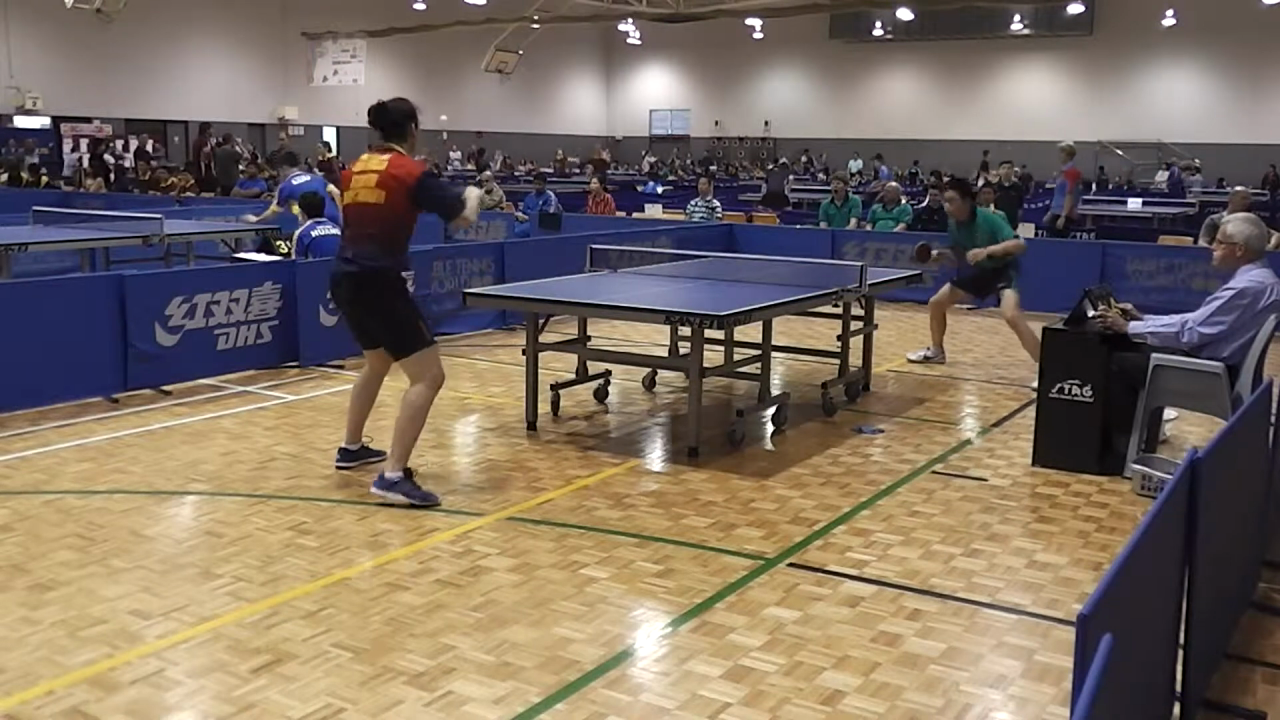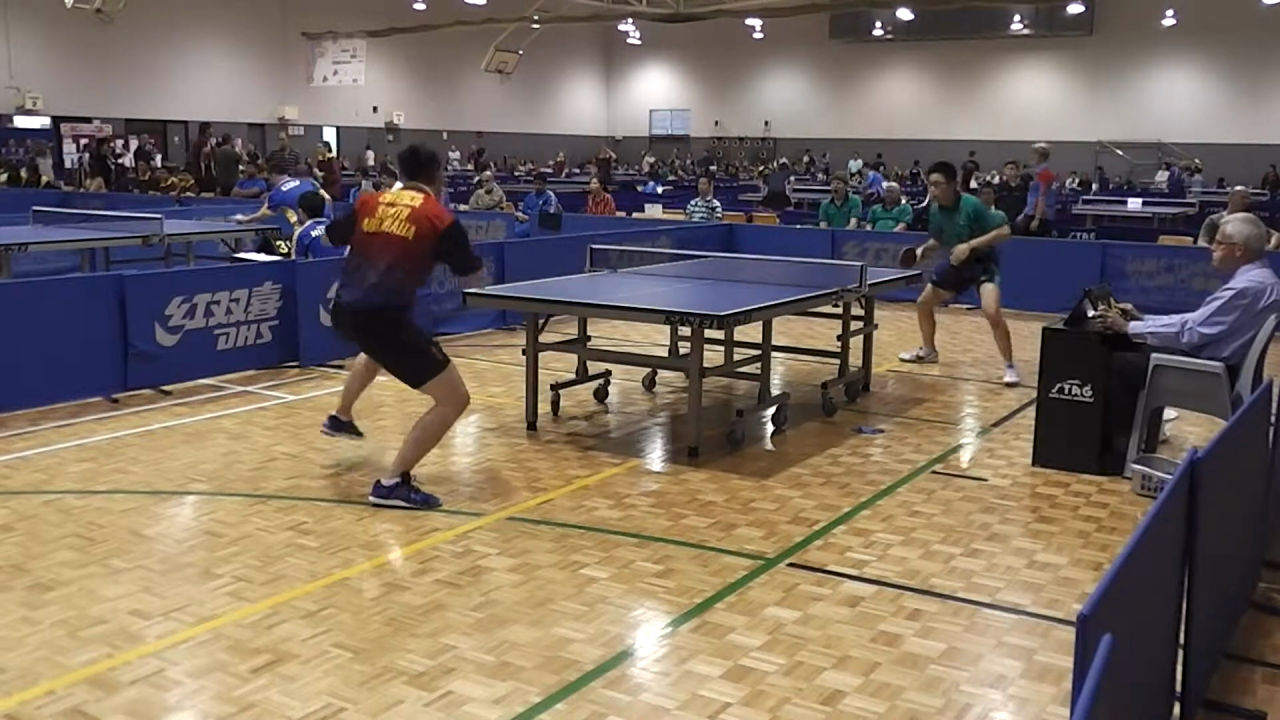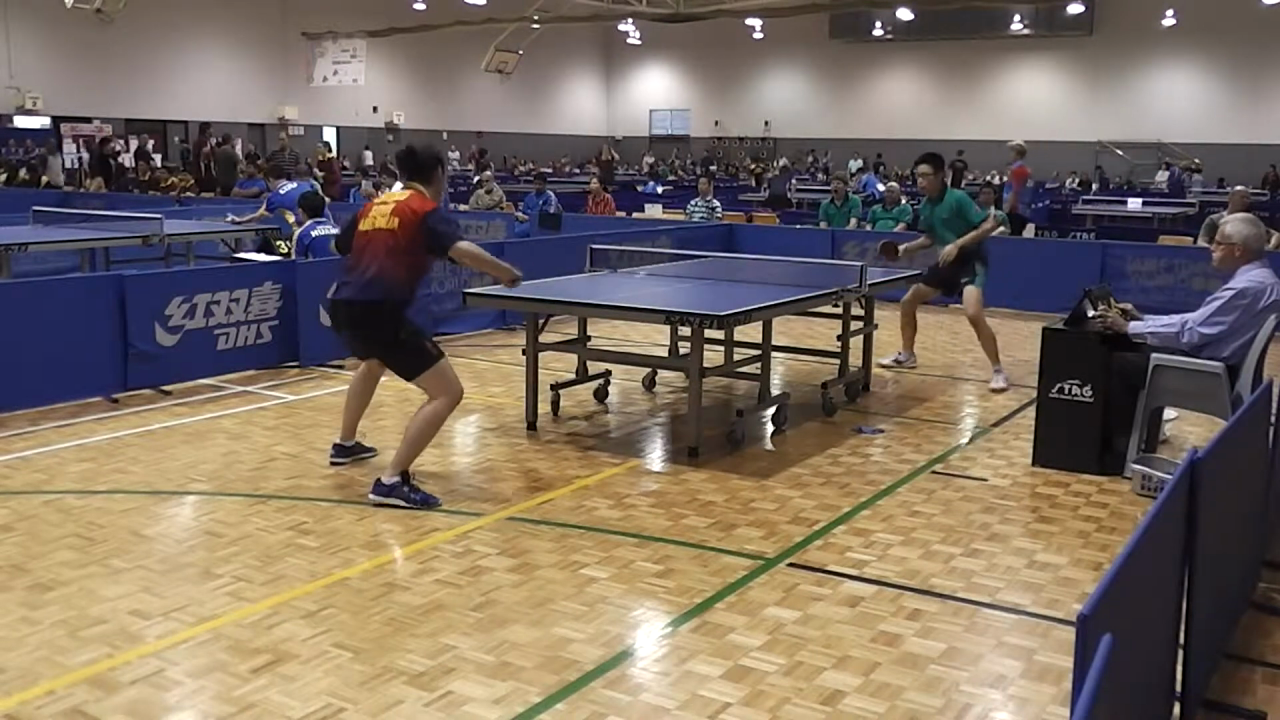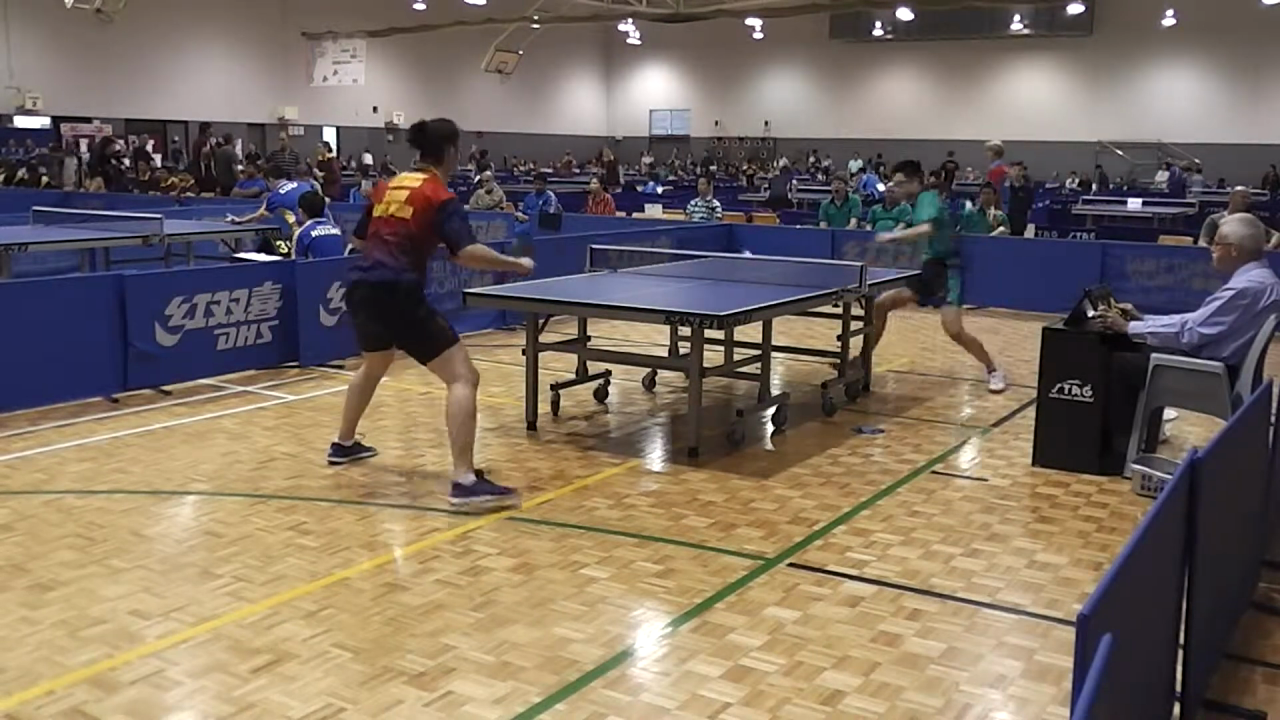
dt=0.3s
person 1, frame 1
left shoulder: (354, 169)
right shoulder: (414, 173)
right elbow: (463, 219)
right wrist: (472, 197)
left hip: (344, 283)
right hip: (379, 285)
left knee: (378, 362)
right knee: (428, 376)
left ankle: (352, 448)
right ankle: (393, 475)
person 1, frame 2
left shoulder: (368, 201)
right shoulder: (440, 218)
left elbow: (333, 238)
right elbow: (473, 274)
left hip: (345, 310)
right hip: (384, 316)
left knee: (378, 351)
right knee: (454, 398)
left ankle: (341, 416)
right ankle: (391, 483)
person 1, frame 3
left shoulder: (375, 204)
right shoulder: (426, 210)
left elbow: (342, 247)
right elbow: (463, 251)
right wrist: (508, 272)
left hip: (344, 307)
right hip: (379, 311)
left knee: (372, 365)
right knee: (447, 392)
left ankle: (345, 444)
right ankle: (391, 481)
person 1, frame 4
left shoulder: (388, 187)
right shoulder: (440, 197)
left elbow: (361, 237)
right elbow: (469, 253)
right wrist: (517, 264)
left hip: (361, 290)
right hip: (397, 294)
left knee: (375, 364)
right knee: (464, 377)
left ankle: (343, 443)
right ankle: (465, 480)
person 2, frame 1
left shoulder: (1248, 287)
right shoulder: (1257, 279)
left elbow: (1190, 331)
right elbow: (1197, 321)
left wrist: (1129, 327)
right wrist: (1143, 318)
right hip: (1214, 363)
left knee: (1119, 363)
right knee: (1138, 352)
left ankle: (1123, 449)
right ankle: (1139, 440)
person 2, frame 2
left shoulder: (1248, 287)
right shoulder: (1258, 279)
left elbow: (1190, 331)
right elbow: (1197, 320)
left wrist: (1129, 327)
right wrist: (1143, 318)
right hip: (1215, 363)
left knee: (1119, 363)
right knee: (1138, 352)
left ankle: (1123, 448)
right ankle: (1140, 440)
person 2, frame 3
left shoulder: (1248, 287)
right shoulder: (1258, 278)
left elbow: (1189, 331)
right elbow: (1197, 320)
left wrist: (1128, 327)
right wrist: (1142, 318)
right hip: (1216, 364)
left knee: (1120, 363)
right knee: (1139, 352)
left ankle: (1123, 448)
right ankle: (1141, 441)
person 2, frame 4
left shoulder: (1248, 287)
right shoulder: (1258, 278)
left elbow: (1189, 331)
right elbow: (1197, 320)
left wrist: (1128, 327)
right wrist: (1142, 318)
right hip: (1216, 364)
left knee: (1120, 364)
right knee: (1141, 352)
left ankle: (1122, 448)
right ankle: (1140, 441)
person 3, frame 1
left shoulder: (988, 219)
right shoulder: (954, 223)
left elbow: (1020, 244)
right elbow: (956, 254)
left wrist: (987, 250)
right wrist: (939, 254)
left hip: (1003, 271)
right hip: (976, 270)
left knee: (1011, 316)
right knee: (935, 304)
right ankle: (936, 352)
person 3, frame 2
left shoulder: (972, 205)
right shoulder: (935, 210)
left elbow: (1003, 231)
left wrist: (970, 245)
right wrist: (924, 248)
left hip: (983, 262)
right hip: (956, 263)
left knee: (992, 312)
right knee: (923, 303)
left ankle: (1010, 366)
right ankle: (928, 351)
person 3, frame 3
left shoulder: (958, 198)
right shoulder: (925, 205)
left elbow: (989, 225)
left wrist: (957, 245)
right wrist: (906, 246)
left hip: (970, 260)
right hip: (945, 263)
left knee: (973, 314)
right knee: (908, 303)
left ankle: (998, 370)
right ankle: (907, 355)
person 3, frame 4
left shoulder: (927, 199)
right shoulder: (921, 205)
left elbow: (927, 230)
left wrist: (892, 236)
left hip: (946, 268)
right hip: (930, 267)
left knee: (954, 330)
right knee: (881, 305)
left ankle: (993, 371)
